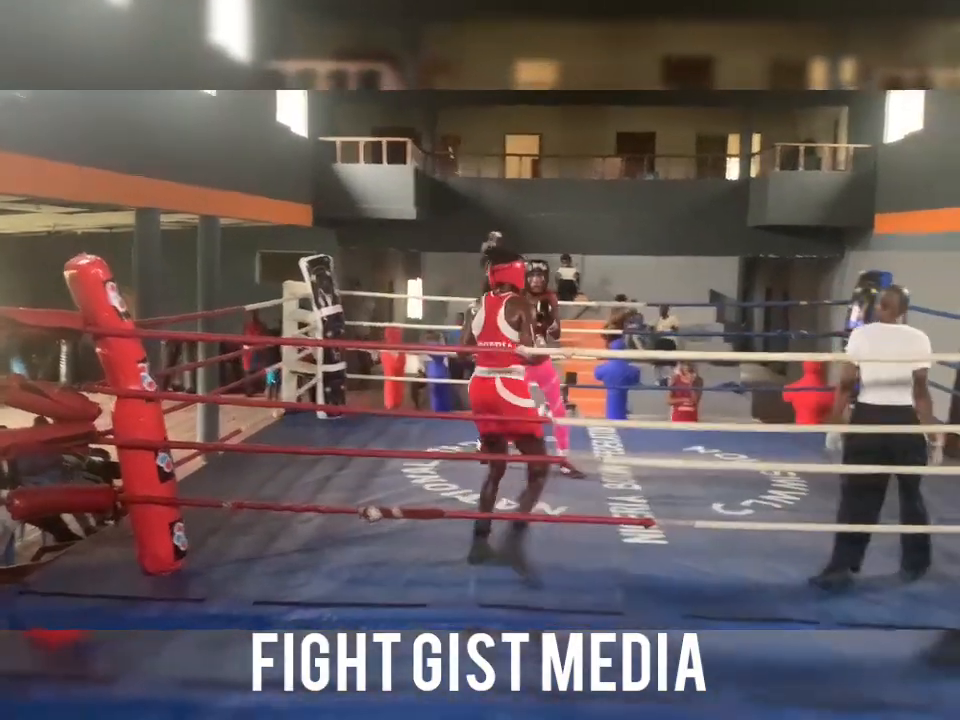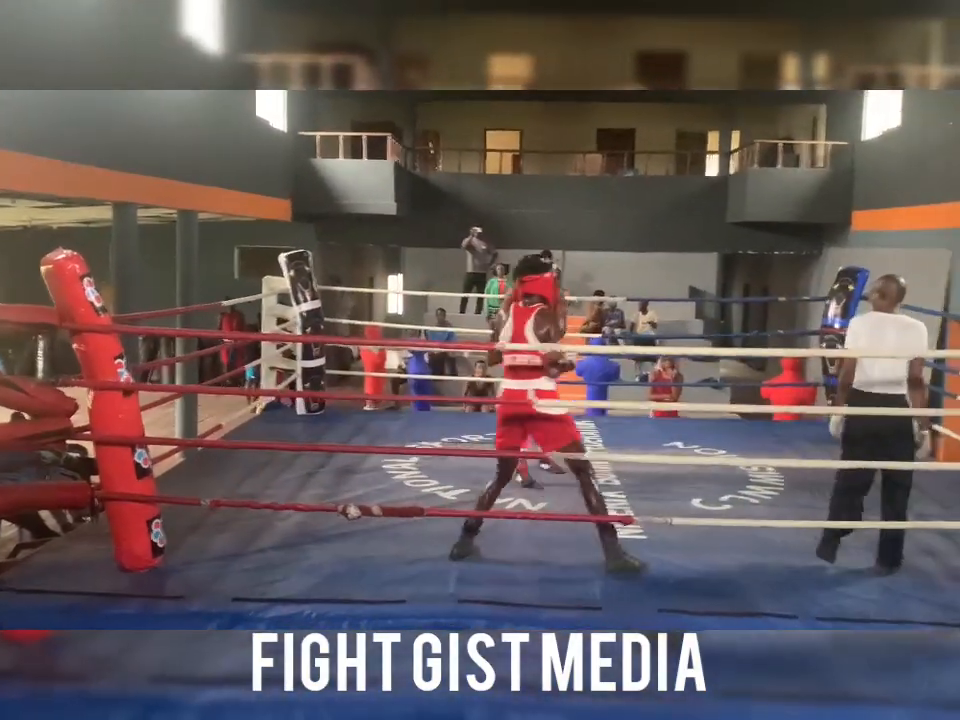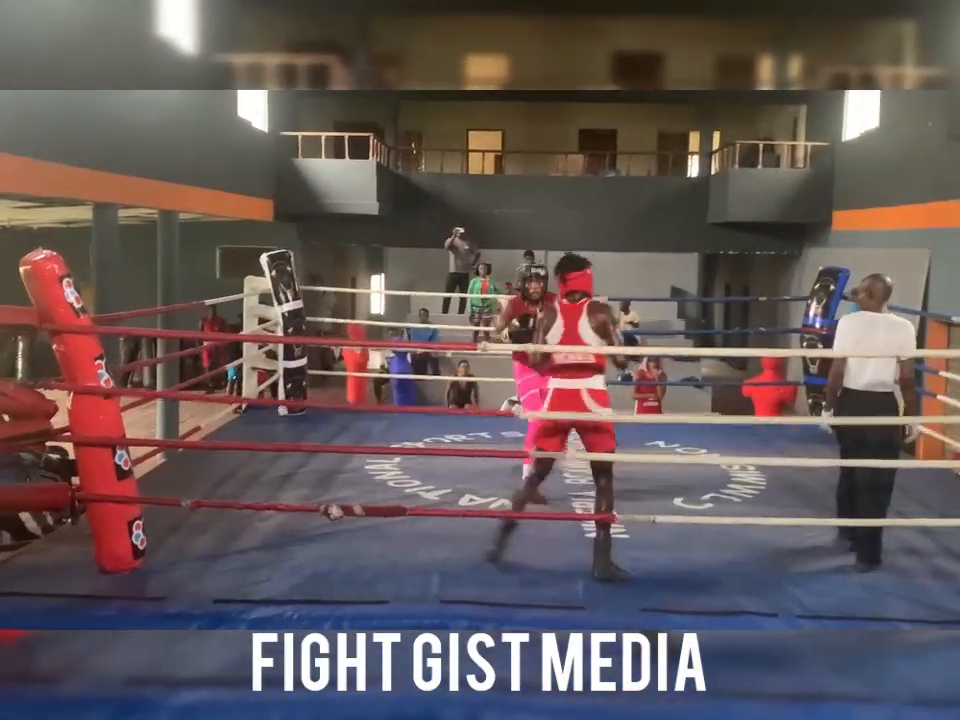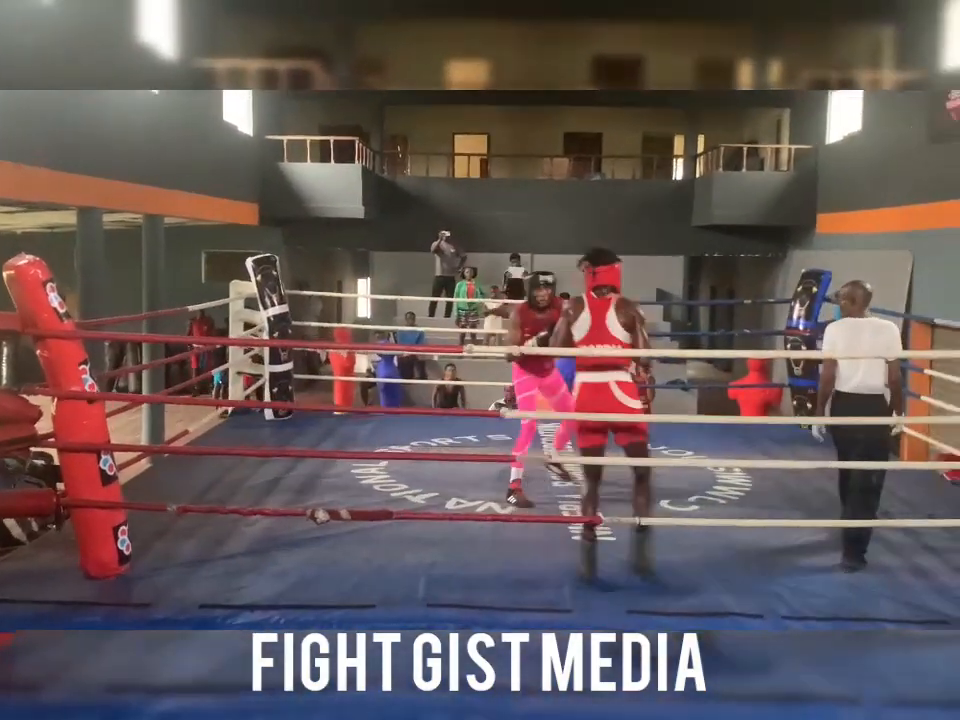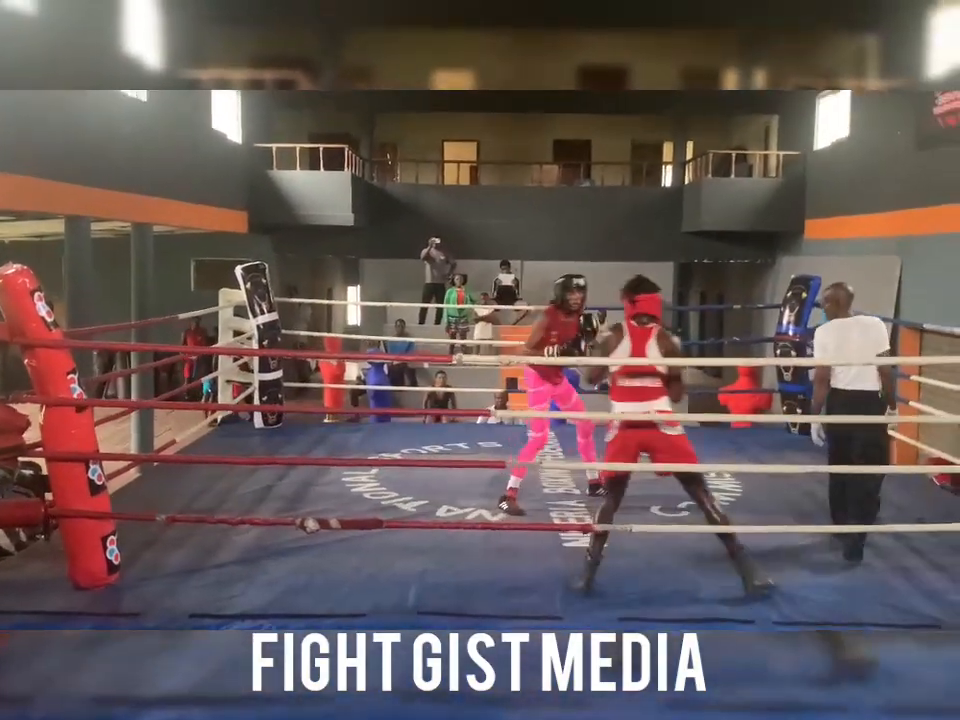
dt=0.2s
person 1, frame 1
left shoulder: (480, 304)
right shoulder: (520, 305)
left elbow: (464, 347)
right elbow: (530, 355)
left hip: (479, 386)
right hip: (509, 389)
left knee: (497, 468)
right knee: (539, 469)
left ankle: (479, 542)
right ankle: (515, 541)
person 1, frame 2
left shoulder: (506, 314)
right shoulder: (548, 317)
left elbow: (497, 358)
right elbow: (554, 366)
right wrist: (567, 360)
left hip: (510, 399)
right hip: (541, 402)
left knee: (502, 475)
right knee: (584, 474)
left ankle: (464, 541)
right ankle: (613, 553)
person 1, frame 3
left shoulder: (548, 314)
right shoulder: (600, 312)
left elbow: (536, 362)
right elbow: (621, 360)
left hip: (556, 399)
right hip: (591, 400)
left knee: (538, 475)
right knee: (604, 481)
left ankle: (501, 538)
right ankle: (602, 561)
person 1, frame 4
left shoulder: (575, 306)
right shoulder: (628, 309)
left elbow: (555, 347)
right elbow: (644, 358)
left hip: (586, 395)
right hip: (621, 394)
left knee: (592, 480)
right knee: (642, 474)
left ankle: (588, 557)
right ankle: (640, 549)
person 1, frame 5
left shoulder: (613, 336)
right shoulder: (667, 340)
left elbow: (593, 376)
right elbow: (677, 394)
left hip: (624, 425)
right hip: (661, 423)
left knee: (612, 499)
right knee: (703, 497)
left ankle: (589, 573)
right ankle: (748, 573)
person 2, frame 1
left shoulder: (862, 334)
right shoulder: (918, 338)
left elbow: (846, 383)
right elbow: (920, 390)
left wrist: (836, 425)
right wrist: (933, 435)
left hip: (868, 418)
right hip: (905, 420)
left knee: (857, 497)
right knee: (911, 494)
left ankle: (841, 567)
right ankle: (915, 563)
person 2, frame 2
left shoulder: (859, 323)
right shoulder: (916, 329)
left elbow: (846, 374)
right elbow: (916, 381)
left wrist: (837, 411)
right wrist: (923, 426)
left hip: (861, 406)
right hip: (896, 409)
left knee: (850, 480)
right knee: (896, 487)
left ankle: (831, 540)
right ankle: (888, 559)
person 2, frame 3
left shoulder: (848, 322)
right shoulder: (903, 328)
left elbow: (836, 372)
right elbow: (907, 380)
left wrist: (828, 407)
right wrist: (911, 419)
left hip: (851, 403)
right hip: (884, 407)
left knee: (850, 473)
right knee: (877, 483)
left ankle: (850, 534)
right ankle: (867, 555)
person 2, frame 4
left shoulder: (834, 329)
right shoulder: (888, 329)
left elbow: (827, 377)
right elbow: (895, 379)
left wrist: (819, 413)
right wrist: (898, 413)
left hip: (843, 405)
right hip: (874, 407)
left knee: (848, 473)
right knee: (867, 481)
left ankle: (852, 537)
right ankle: (853, 551)
person 2, frame 5
left shoulder: (824, 332)
right shoulder: (875, 325)
left elbow: (821, 379)
right elbow: (885, 372)
left wrist: (816, 416)
right wrist: (892, 406)
left hip: (838, 403)
right hip: (870, 403)
left knee: (839, 471)
right knee: (868, 474)
left ankle: (843, 529)
right ankle: (854, 537)
person 3, frame 1
left shoulder: (550, 299)
left elbow: (556, 335)
left wrist: (549, 322)
left hip: (542, 361)
left knee: (559, 410)
left ankle: (563, 461)
person 3, frame 2
left shoulder: (556, 295)
right shoulder: (516, 294)
left elbow: (560, 330)
right elbow: (501, 321)
left hip: (544, 356)
right hip: (522, 357)
left knee: (548, 407)
right knee: (531, 408)
left ankle: (545, 456)
right ankle: (522, 465)
person 3, frame 3
left shoulder: (553, 302)
right shoulder: (513, 305)
right elbow: (495, 337)
right wrist: (513, 330)
right hip: (525, 368)
right knee: (537, 420)
left ankle: (535, 460)
right ankle: (528, 479)
person 3, frame 4
left shoulder: (560, 308)
right shoulder: (519, 313)
right elbow: (511, 352)
right wrist: (537, 342)
left hip: (548, 370)
right hip: (524, 372)
left knee: (573, 415)
right knee: (530, 426)
left ankle: (554, 458)
right ankle: (514, 487)
person 3, frame 5
left shoulder: (579, 318)
right shoulder: (548, 317)
left elbow: (578, 348)
right elbow: (526, 352)
left wrist: (580, 346)
right wrist: (557, 351)
left hip: (558, 378)
right hip: (538, 378)
left knee: (586, 426)
right knee: (539, 438)
left ankle: (594, 482)
right ankle: (509, 495)
